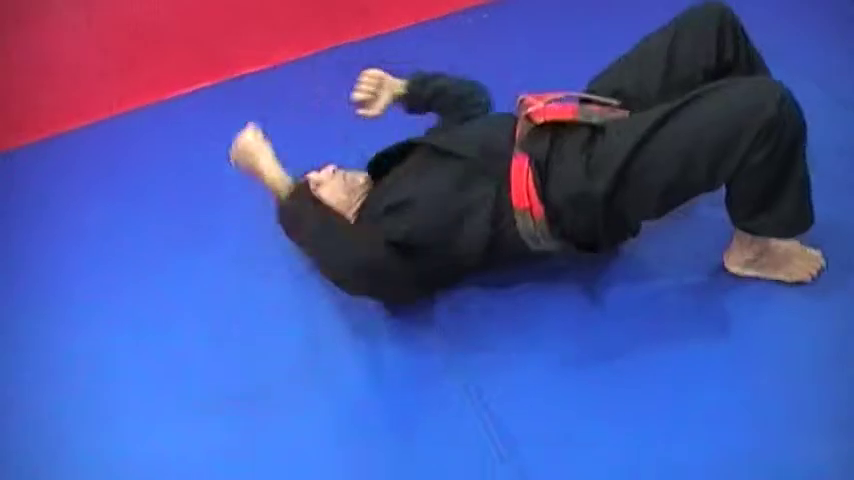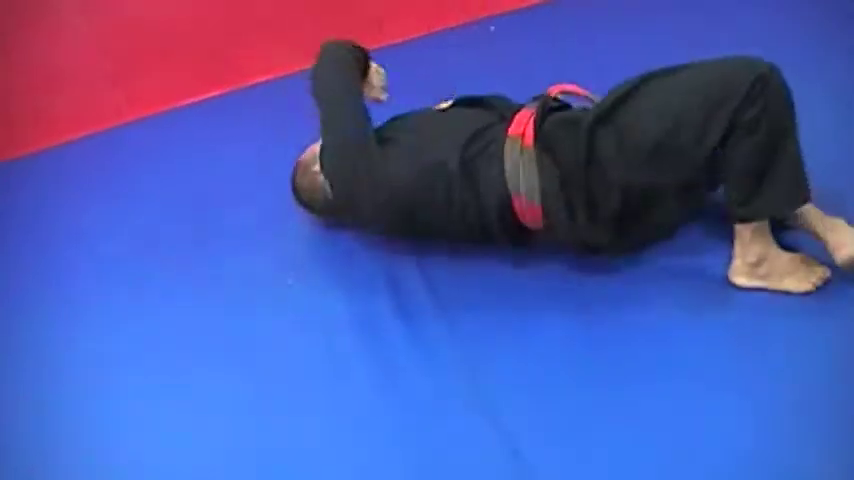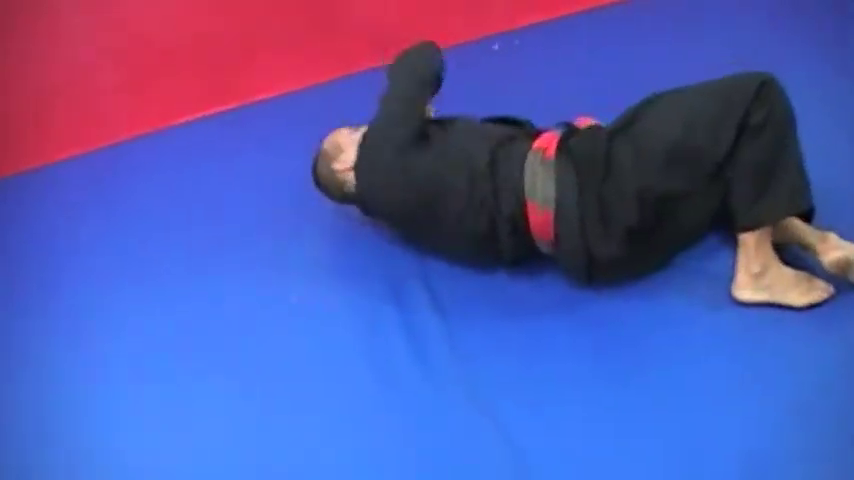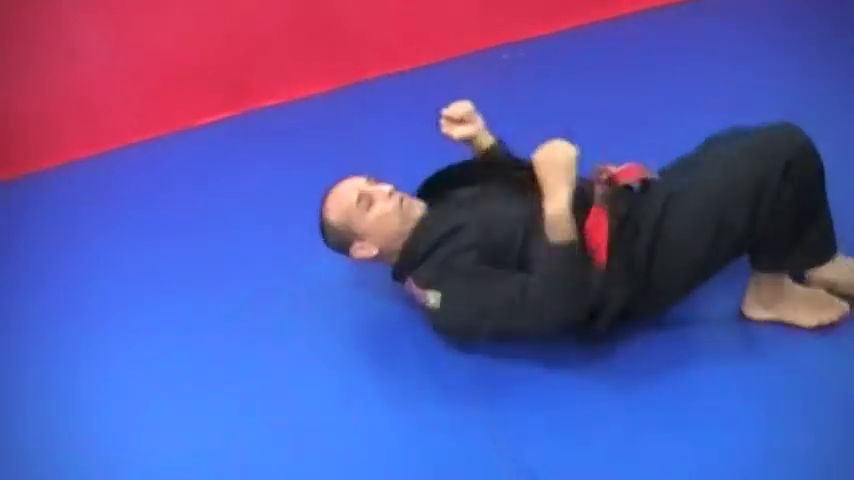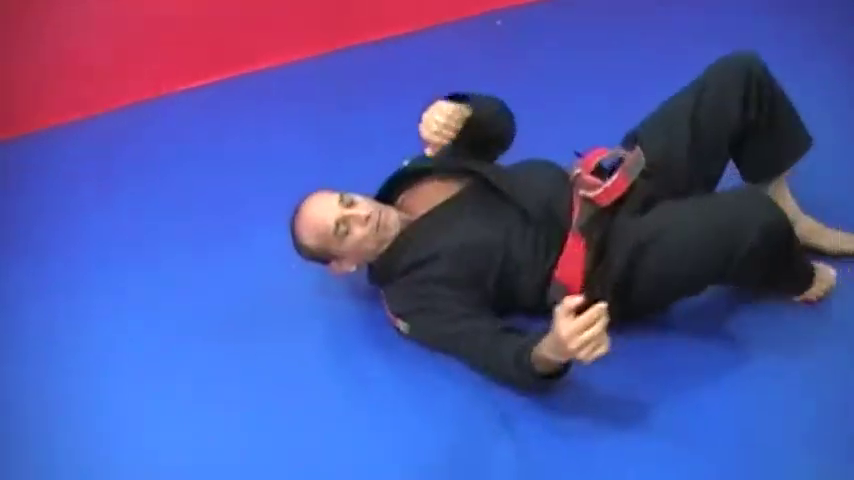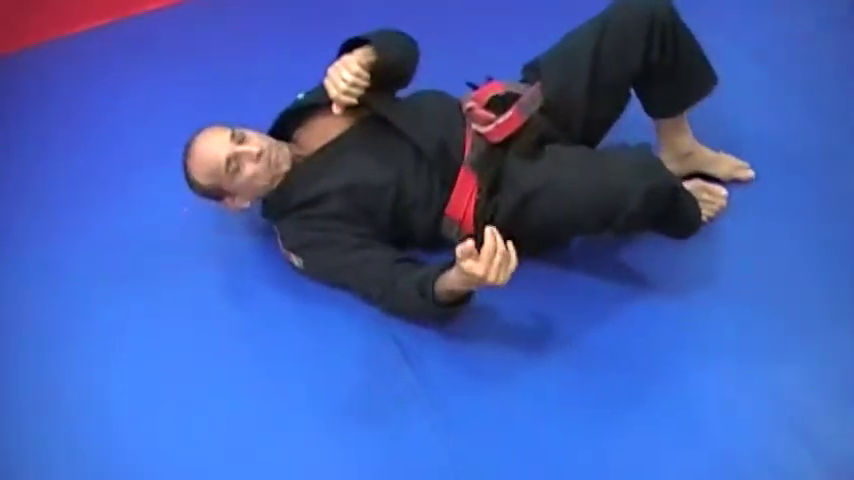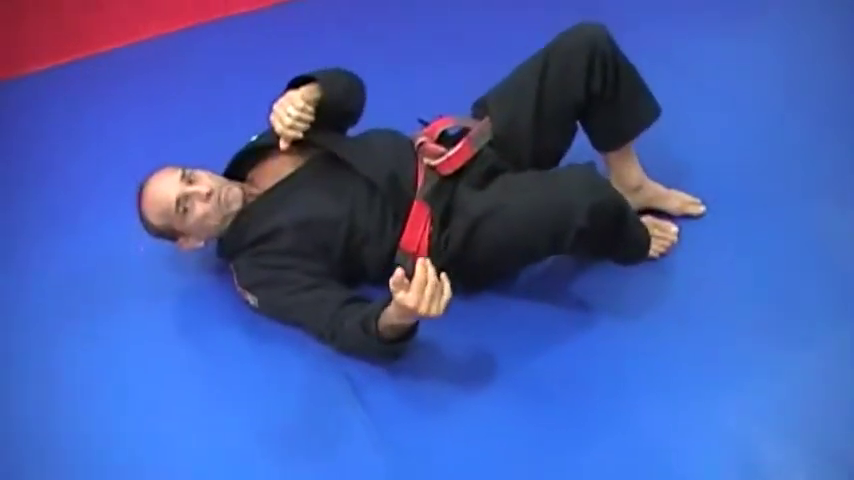
dt=0.4s
person 1, frame 1
left shoulder: (400, 169)
right shoulder: (379, 236)
left elbow: (470, 98)
right elbow: (365, 268)
left wrist: (401, 87)
right wrist: (277, 180)
left hip: (577, 122)
right hip: (586, 188)
right knee: (768, 106)
left ankle: (764, 173)
right ankle: (754, 246)
person 1, frame 2
left shoulder: (411, 167)
right shoulder: (364, 184)
left elbow: (501, 117)
right elbow: (333, 77)
right wrist: (358, 70)
left hip: (575, 157)
right hip: (572, 170)
right knee: (753, 83)
right ankle: (754, 255)
person 1, frame 3
left shoulder: (396, 193)
right shoulder: (384, 163)
right elbow: (421, 62)
right wrist: (416, 105)
right hip: (589, 194)
right knee: (754, 96)
right ankle: (756, 269)
person 1, frame 4
left shoulder: (439, 206)
right shoulder: (444, 286)
right elbow: (555, 309)
left wrist: (484, 140)
right wrist: (558, 201)
left hip: (623, 212)
right hip: (634, 264)
left knee: (740, 145)
right knee: (785, 152)
right ankle: (771, 292)
person 1, frame 5
left shoulder: (417, 180)
right shoulder: (413, 294)
left elbow: (499, 125)
right elbow: (503, 356)
left wrist: (455, 114)
right wrist: (553, 350)
left hip: (610, 185)
right hip: (615, 265)
left knee: (739, 76)
right knee: (751, 222)
left ankle: (787, 220)
right ankle: (786, 278)
person 1, frame 6
left shoulder: (319, 105)
right shoulder: (306, 229)
left elbow: (403, 51)
right elbow: (397, 285)
left wrist: (359, 59)
right wrist: (458, 281)
left hip: (513, 113)
right hip: (505, 198)
right knee: (637, 182)
left ankle: (677, 149)
right ankle: (675, 204)
person 1, frame 7
left shoulder: (269, 149)
right shoulder: (260, 266)
left elbow: (349, 91)
right elbow: (345, 323)
left wrist: (304, 95)
right wrist: (397, 317)
left hip: (464, 149)
right hip: (458, 236)
left knee: (585, 45)
right knee: (582, 198)
left ankle: (629, 182)
right ankle: (630, 238)
